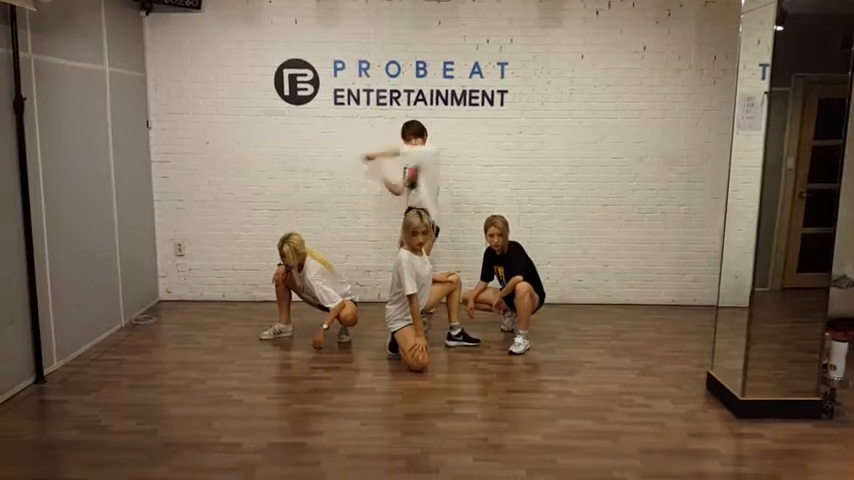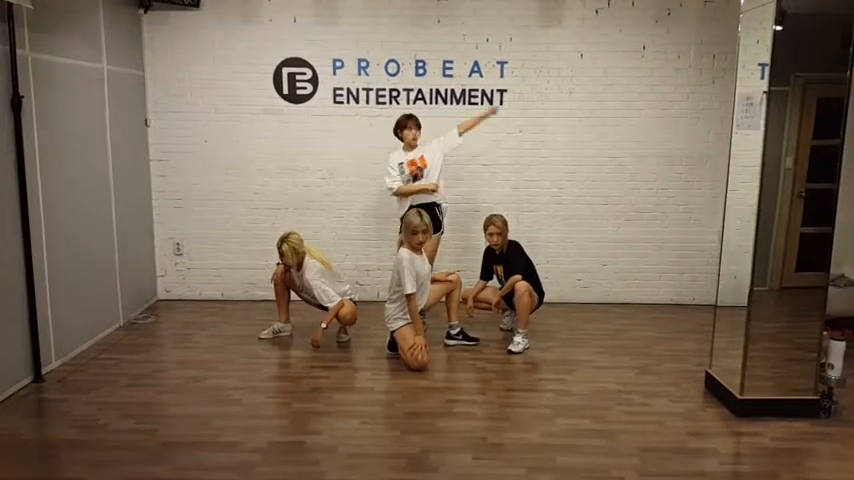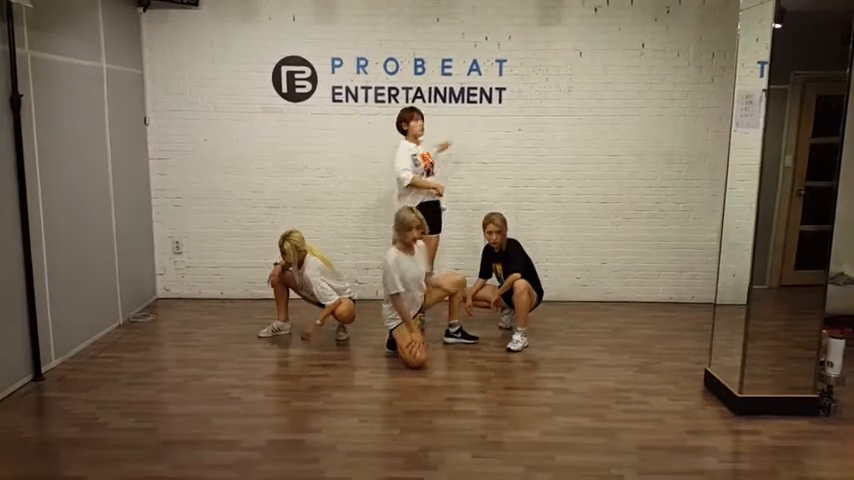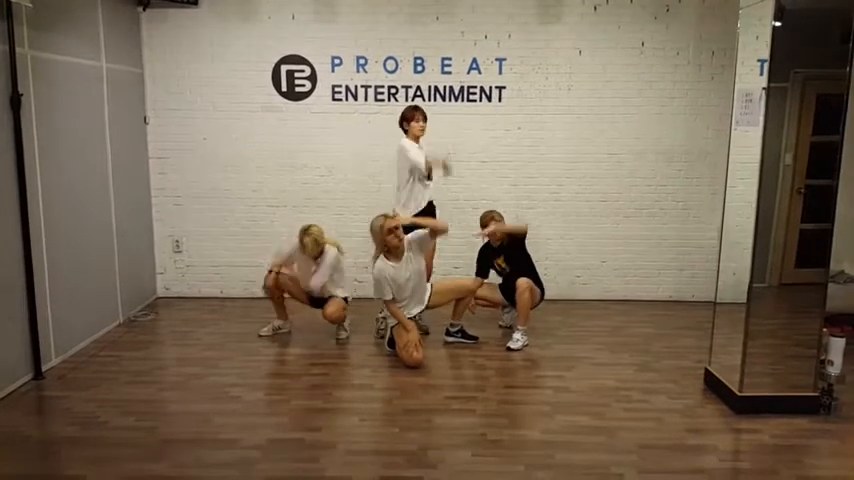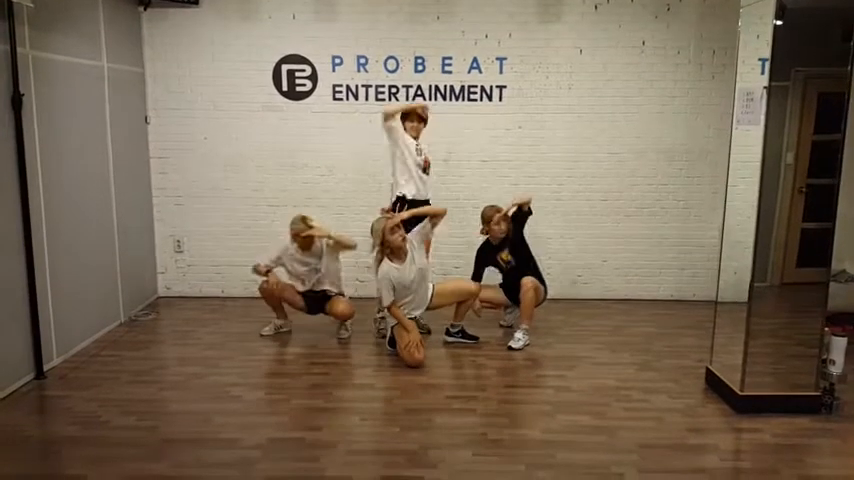
dt=0.2s
person 1, frame 1
left shoulder: (430, 154)
right shoulder: (409, 163)
left elbow: (403, 152)
right elbow: (401, 190)
left wrist: (377, 155)
right wrist: (386, 183)
left hip: (427, 214)
right hip: (413, 212)
person 1, frame 2
left shoulder: (433, 147)
right shoulder: (395, 158)
left elbow: (460, 130)
right elbow: (395, 189)
left wrist: (484, 115)
right wrist: (423, 187)
left hip: (433, 208)
person 1, frame 3
left shoulder: (423, 148)
right shoulder: (403, 148)
right elbow: (406, 178)
left wrist: (439, 150)
right wrist: (434, 184)
left hip: (432, 206)
right hip: (412, 209)
left knee: (428, 265)
person 1, frame 4
left shoulder: (419, 148)
right shoulder: (406, 145)
right elbow: (421, 164)
right wrist: (440, 162)
left hip: (427, 209)
right hip: (410, 212)
left knee: (427, 268)
left ankle: (415, 313)
right ankle: (384, 314)
person 1, frame 5
left shoulder: (420, 146)
right shoulder: (398, 138)
right elbow: (387, 114)
right wrist: (413, 107)
left hip: (422, 205)
right hip: (405, 204)
right ankle: (382, 314)
person 2, frame 1
left shoulder: (420, 250)
right shoulder: (405, 259)
right elbow: (412, 300)
left wrist: (435, 278)
right wrist: (420, 335)
left hip: (419, 304)
right hip: (402, 316)
left knee: (454, 280)
right knee: (419, 363)
left ankle: (455, 333)
right ankle: (398, 341)
person 2, frame 2
left shoulder: (419, 249)
right shoulder: (405, 258)
right elbow: (410, 299)
left wrist: (435, 277)
right wrist: (419, 334)
left hip: (419, 303)
right hip: (401, 315)
left knee: (454, 279)
right knee: (419, 362)
left ankle: (454, 332)
right ankle: (398, 340)
person 2, frame 3
left shoulder: (420, 246)
right shoulder: (392, 259)
left elbow: (423, 277)
right elbow: (396, 299)
left wrist: (438, 284)
right wrist: (414, 331)
left hip: (418, 300)
right hip: (398, 314)
left knee: (459, 280)
right knee: (417, 360)
left ankle: (453, 330)
right ankle: (397, 338)
person 2, frame 4
left shoulder: (414, 240)
right shoulder: (381, 269)
left elbow: (443, 228)
right elbow: (389, 304)
left wrist: (411, 220)
right wrist: (410, 330)
left hip: (424, 295)
right hip: (401, 312)
left knee: (470, 286)
right knee: (414, 360)
left ankle: (454, 330)
right ankle: (396, 336)
person 2, frame 5
left shoulder: (415, 239)
right shoulder: (385, 271)
left elbow: (441, 211)
right elbow: (390, 306)
left wrist: (409, 213)
right wrist: (411, 331)
left hip: (425, 295)
right hip: (404, 312)
left knee: (473, 289)
right knee: (415, 360)
left ankle: (454, 330)
right ankle: (397, 335)
person 3, frame 1
left shoulder: (515, 250)
right shoulder: (489, 252)
left elbow: (518, 278)
right elbow: (484, 280)
left wrist: (499, 296)
right wrist: (472, 299)
left hip: (532, 297)
right hip: (508, 295)
left knee: (522, 287)
right knee: (466, 296)
left ankle: (523, 338)
right ankle: (509, 314)
person 3, frame 2
left shoulder: (514, 249)
right shoulder: (489, 252)
left elbow: (517, 277)
right elbow: (484, 279)
left wrist: (499, 295)
right wrist: (471, 297)
left hip: (531, 296)
right hip: (508, 295)
left knee: (521, 286)
right knee: (466, 295)
left ankle: (522, 337)
right ankle: (509, 312)
person 3, frame 3
left shoulder: (513, 247)
right shoulder: (488, 250)
left elbow: (516, 275)
right elbow: (483, 277)
left wrist: (498, 294)
right wrist: (469, 296)
left hip: (530, 294)
right hip: (507, 293)
left knee: (520, 284)
right knee: (466, 294)
left ankle: (521, 335)
right ankle: (508, 310)
person 3, frame 4
left shoulder: (513, 240)
right shoulder: (485, 250)
left elbow: (524, 228)
right elbow: (481, 276)
left wrist: (497, 227)
left hip: (532, 292)
right hip: (508, 291)
left knee: (522, 283)
left ankle: (521, 334)
right ankle: (508, 308)
person 3, frame 5
left shoulder: (514, 229)
right shoulder: (484, 250)
left elbow: (527, 201)
right elbow: (476, 279)
left wrist: (509, 208)
right wrist: (474, 300)
left hip: (534, 289)
right hip: (509, 290)
left knee: (527, 281)
left ankle: (523, 333)
right ankle: (511, 308)
person 4, frame 1
left shoulder: (312, 275)
right shoulder: (300, 258)
left elbow: (338, 303)
right elbow: (287, 264)
left wrist: (322, 329)
right wrist: (282, 266)
left hip: (342, 299)
right hip: (320, 296)
left knee: (348, 317)
right knee: (281, 277)
left ankle: (345, 328)
right ankle: (284, 325)
person 4, frame 2
left shoulder: (310, 274)
right shoulder: (300, 257)
left elbow: (337, 302)
right elbow: (286, 263)
left wrist: (320, 328)
right wrist: (281, 266)
left hip: (341, 299)
right hip: (318, 296)
left knee: (346, 316)
right knee: (280, 277)
left ankle: (344, 327)
right ankle: (283, 324)
person 4, frame 3
left shoulder: (311, 271)
right shoulder: (299, 256)
left elbow: (334, 301)
right elbow: (287, 262)
left wrist: (315, 324)
right wrist: (279, 266)
left hip: (340, 297)
right hip: (318, 293)
left knee: (343, 314)
right knee: (279, 275)
left ankle: (343, 325)
right ankle: (282, 322)
person 4, frame 4
left shoulder: (331, 254)
right shoulder: (299, 247)
left elbow: (314, 286)
right elbow: (277, 259)
right wrist: (273, 272)
left hip: (335, 295)
right hip: (311, 293)
left knee: (331, 314)
right knee: (271, 280)
left ankle: (342, 322)
right ankle: (282, 321)
person 4, frame 5
left shoulder: (326, 243)
right shoulder: (287, 250)
left elbow: (352, 245)
right elbow: (258, 268)
left wrist: (328, 235)
right wrist: (269, 273)
left hip: (330, 295)
right hip: (305, 296)
left knee: (344, 311)
right knee: (266, 288)
left ankle: (344, 321)
right ankle: (282, 320)
